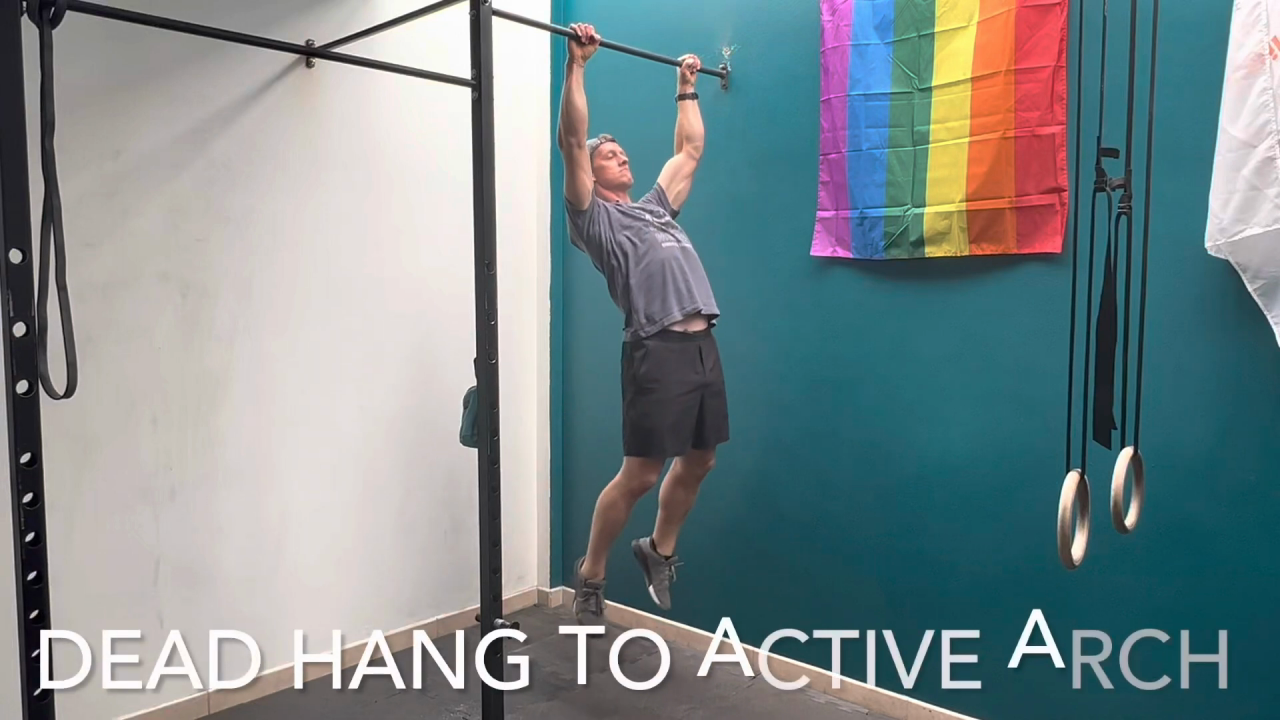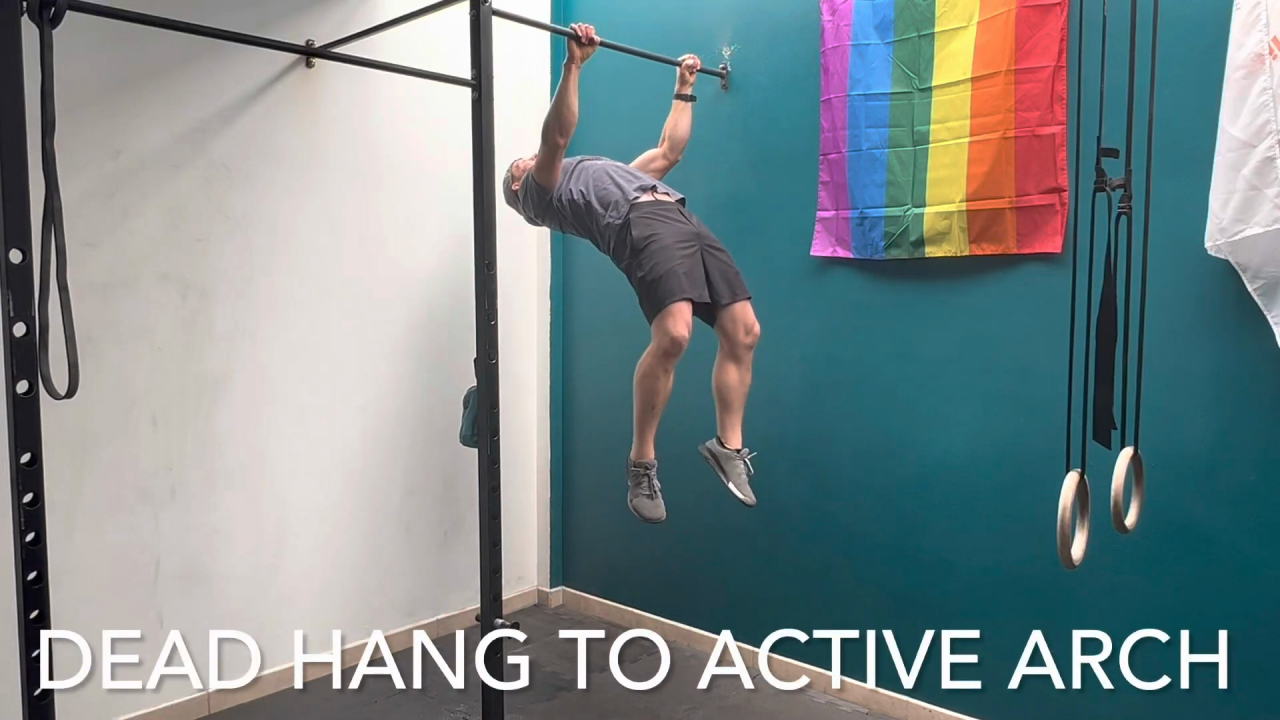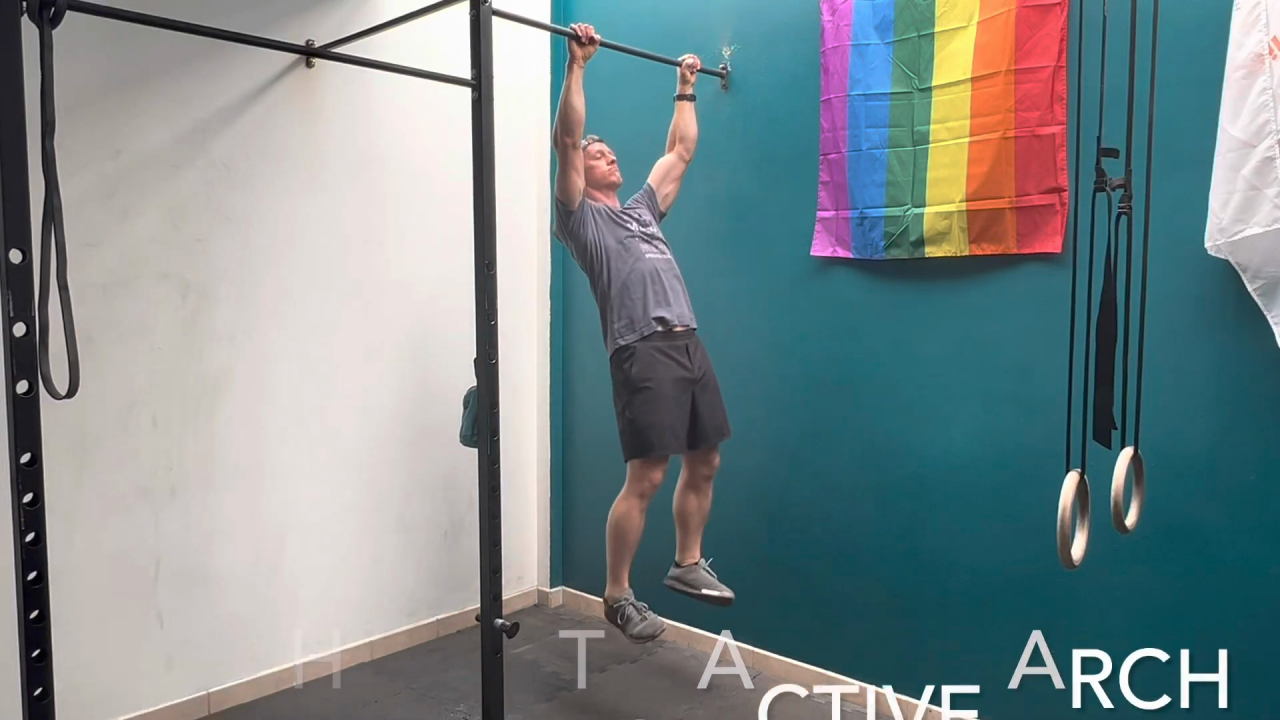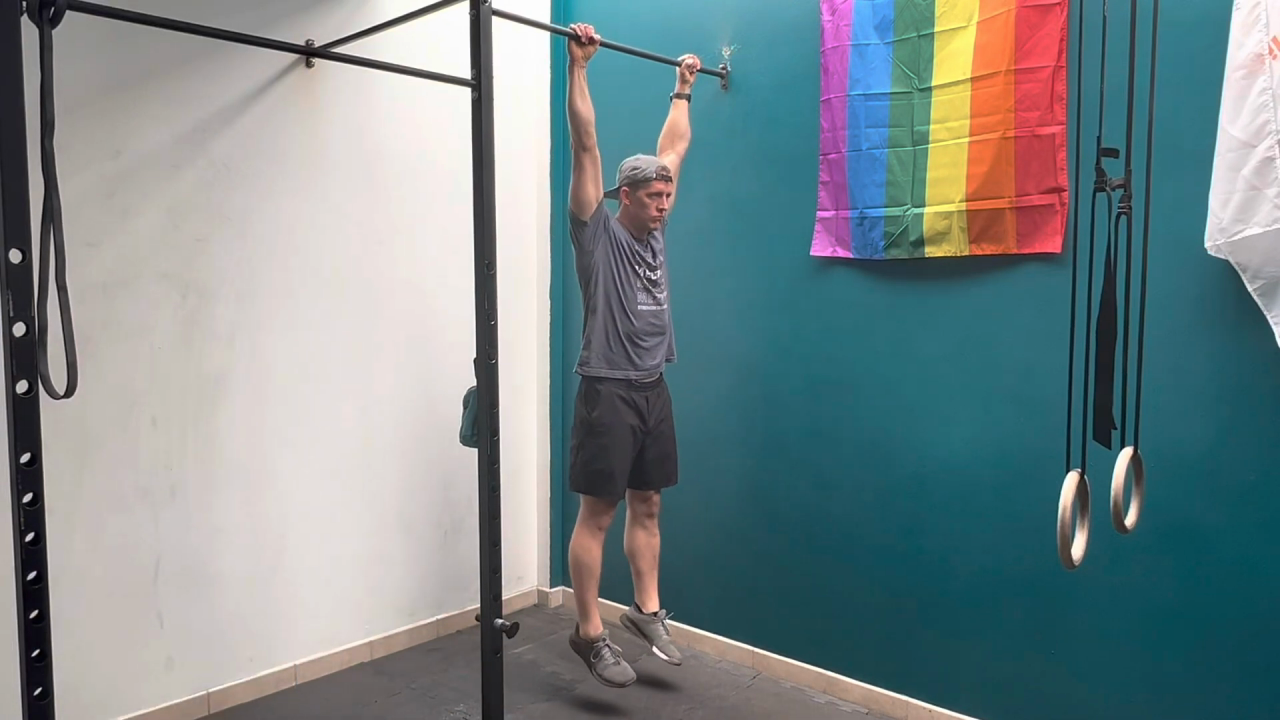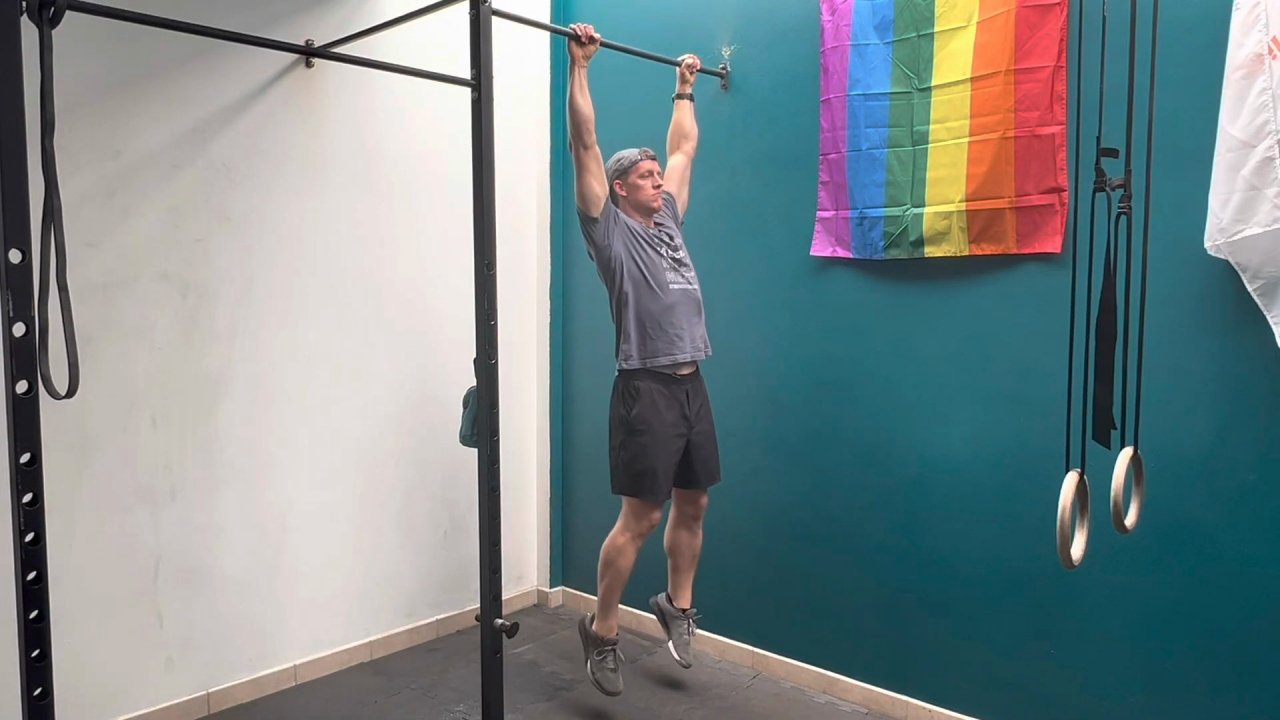
dt=1s
person 1, frame 1
left shoulder: (655, 206)
right shoulder: (592, 216)
left elbow: (690, 149)
right elbow: (572, 141)
left wrist: (686, 87)
right wrist: (576, 63)
left hip: (703, 345)
right hip: (657, 350)
left knee: (698, 462)
right knee: (640, 474)
left ankle: (659, 551)
right ankle: (590, 576)
person 1, frame 2
left shoulder: (600, 174)
right shoulder: (541, 194)
left elbow: (667, 153)
right elbow: (556, 137)
left wrist: (684, 88)
right wrist: (574, 63)
left hip: (684, 221)
right hip: (643, 226)
left knee: (743, 332)
right knee: (673, 335)
left ankle: (729, 447)
right ankle: (642, 463)
person 1, frame 3
left shoulder: (641, 209)
right shoulder: (578, 216)
left elbow: (680, 151)
right elbow: (565, 141)
left wrist: (685, 87)
right wrist: (577, 63)
left hip: (689, 346)
right hip: (644, 352)
left knee: (705, 464)
right knee: (645, 479)
left ankle: (688, 565)
right ankle: (618, 596)
person 1, frame 4
left shoulder: (654, 228)
right shoulder: (596, 230)
left elbow: (674, 147)
right elbow: (584, 147)
left wrist: (683, 87)
right wrist: (578, 64)
left hip: (653, 391)
right hip: (608, 392)
left knee: (647, 508)
right knee: (597, 513)
left ankle: (647, 612)
right ankle: (590, 633)
person 1, frame 5
left shoulder: (668, 221)
right shoulder: (609, 228)
left elbow: (683, 148)
right elbow: (584, 143)
left wrist: (685, 88)
right wrist: (578, 65)
left hip: (691, 385)
right hip: (646, 389)
left knee: (692, 505)
right knee: (640, 515)
left ankle: (677, 605)
right ankle: (601, 630)
